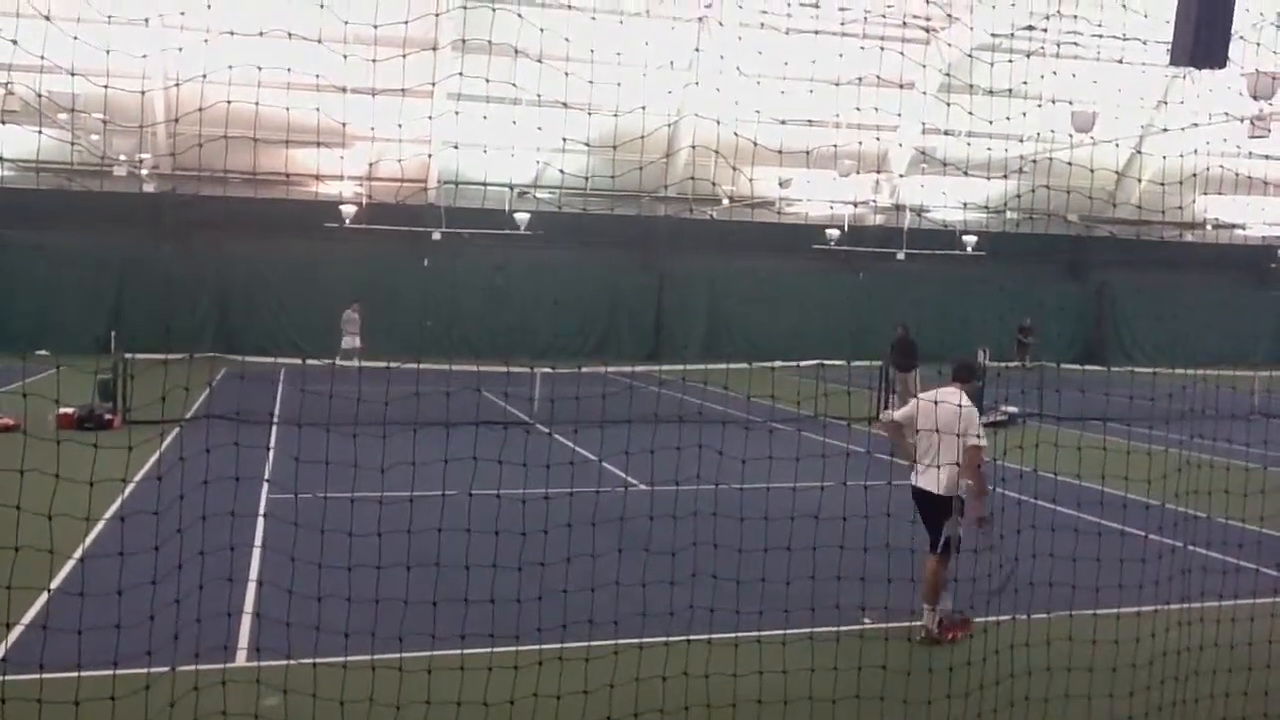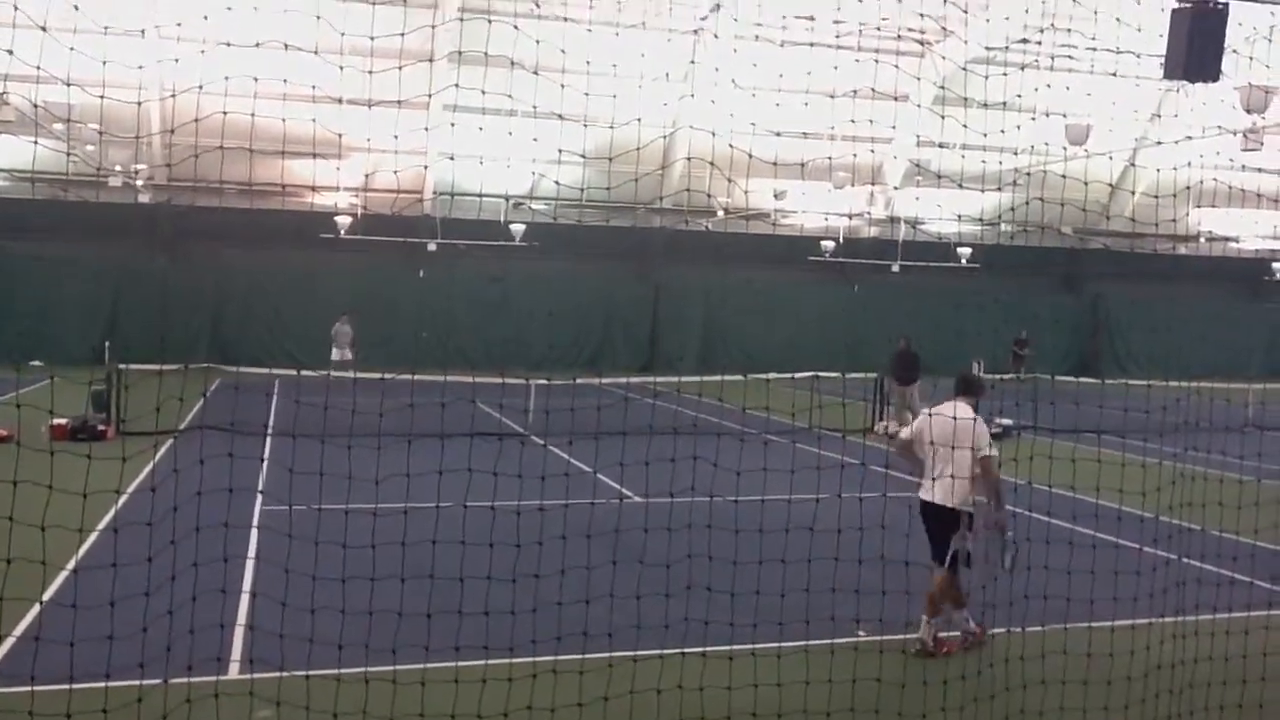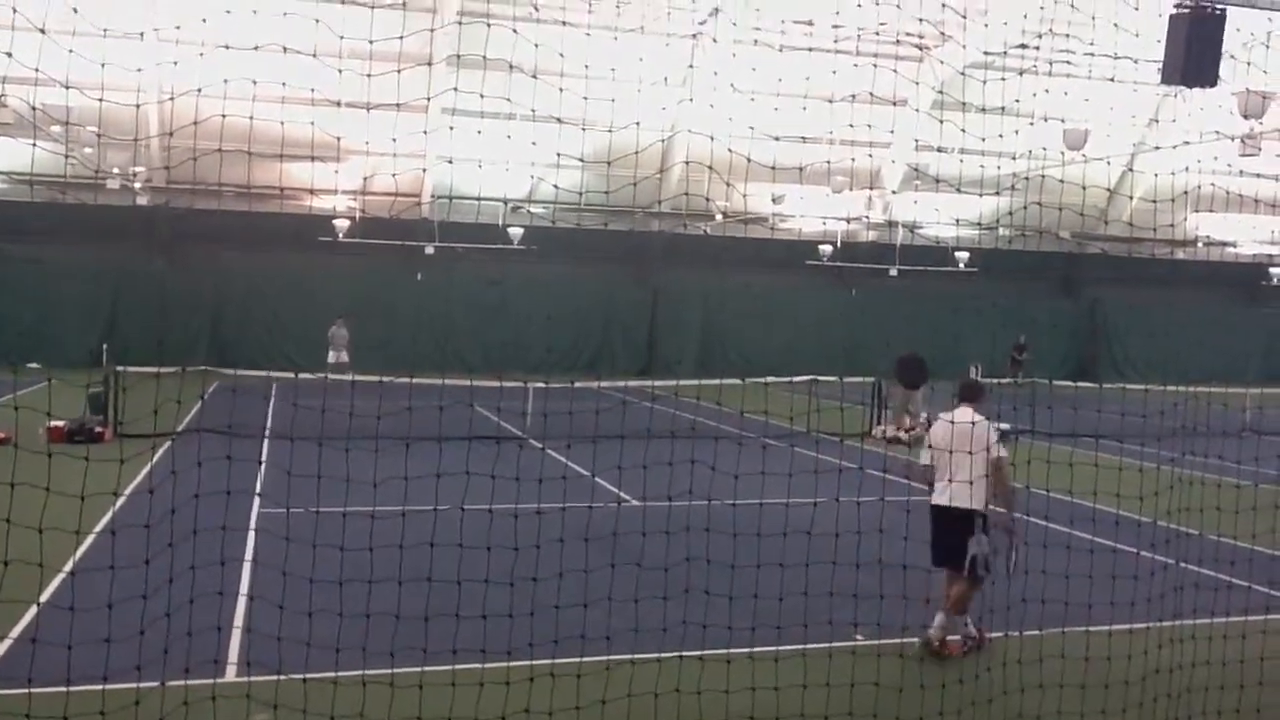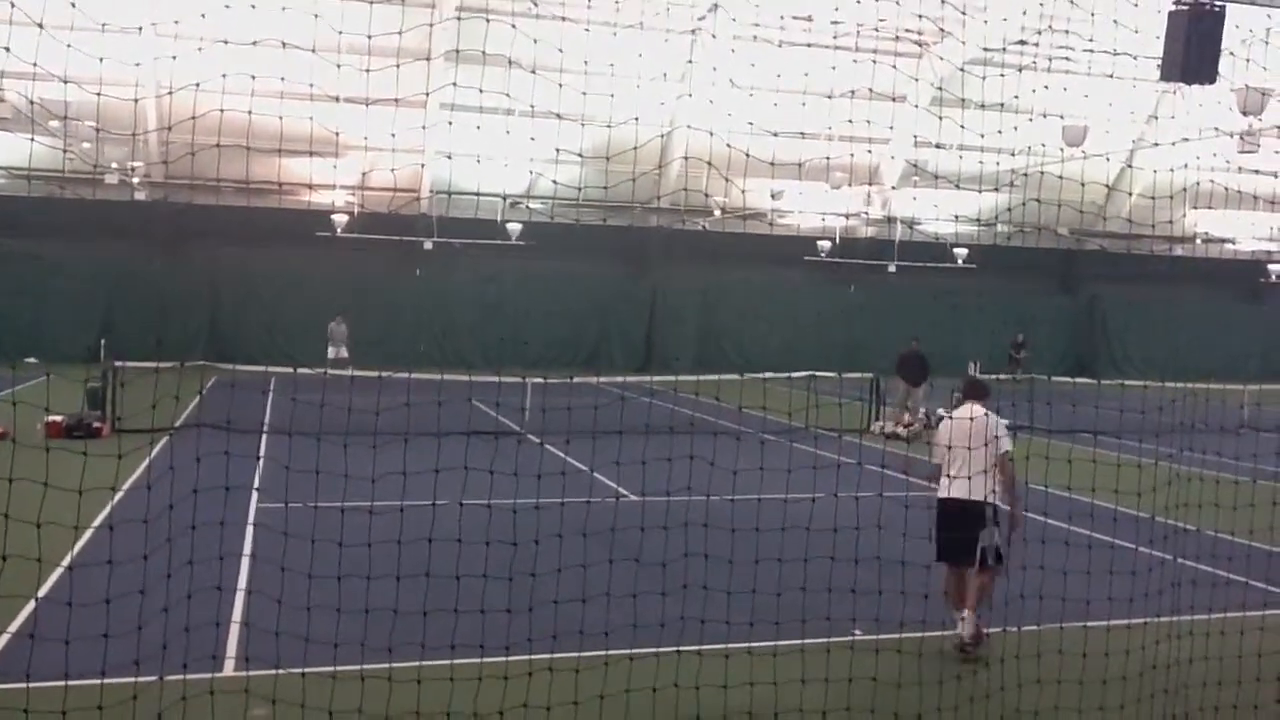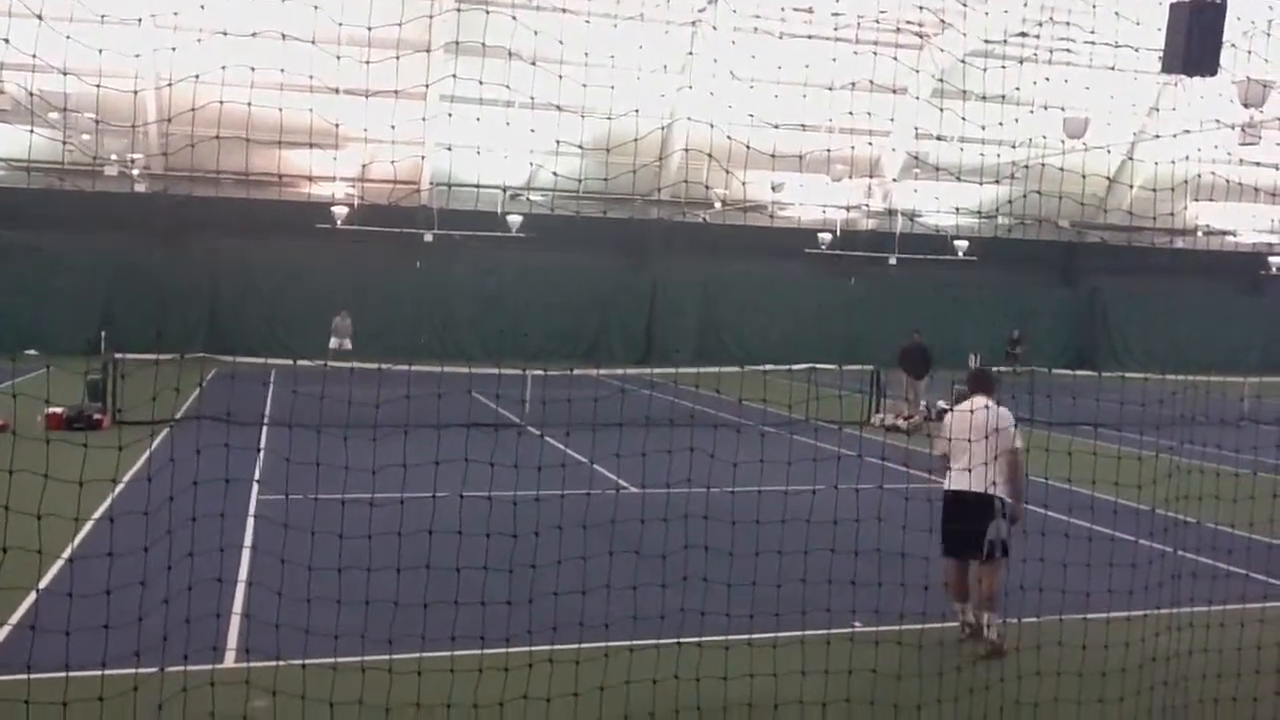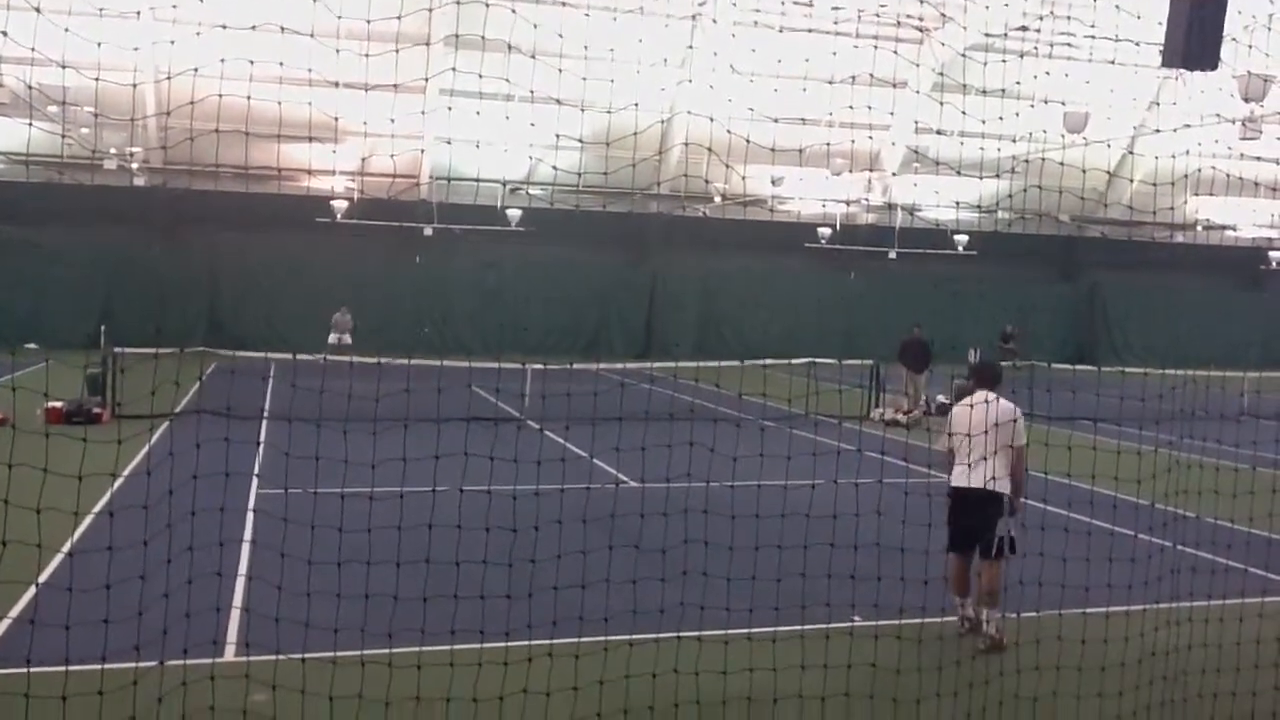
dt=0.2s
person 1, frame 1
left shoulder: (924, 399)
right shoulder: (968, 410)
left elbow: (889, 422)
right elbow: (974, 460)
left wrist: (910, 445)
right wrist: (980, 500)
left hip: (920, 485)
right hip: (947, 491)
left knee: (939, 551)
right knee: (938, 555)
left ankle: (938, 616)
right ankle: (929, 626)
person 1, frame 2
left shoulder: (929, 415)
right shoulder: (976, 423)
left elbow: (901, 444)
right elbow: (989, 472)
right wrist: (998, 509)
left hip: (929, 501)
right hip: (956, 505)
left knee: (948, 567)
right knee: (945, 571)
left ankle: (969, 627)
right ankle: (926, 638)
person 1, frame 3
left shoulder: (937, 425)
right shoulder: (985, 426)
left elbow: (926, 471)
right elbow: (1000, 475)
right wrist: (1008, 512)
left hip: (940, 506)
right hip: (970, 509)
left knee: (955, 571)
right knee: (972, 577)
left ankle: (968, 632)
right ankle: (935, 634)
person 1, frame 4
left shoulder: (944, 423)
right shoulder: (993, 421)
right elbow: (1006, 469)
right wrist: (1015, 507)
left hip: (947, 500)
right hip: (979, 502)
left knee: (955, 567)
right knee: (986, 569)
left ankle: (967, 627)
right ankle: (966, 631)
person 1, frame 5
left shoulder: (952, 416)
right shoulder: (1004, 416)
right elbow: (1016, 464)
right wrist: (1018, 502)
left hip: (954, 493)
right hip: (988, 496)
left knee: (957, 560)
right knee: (989, 565)
left ankle: (967, 621)
right ankle: (991, 634)
person 1, frame 6
left shoulder: (957, 410)
right shoulder: (1011, 411)
right elbow: (1018, 460)
right wrist: (1017, 497)
left hip: (959, 489)
right hip: (994, 492)
left knee: (959, 555)
right knee: (991, 562)
left ankle: (966, 615)
right ankle: (990, 629)
